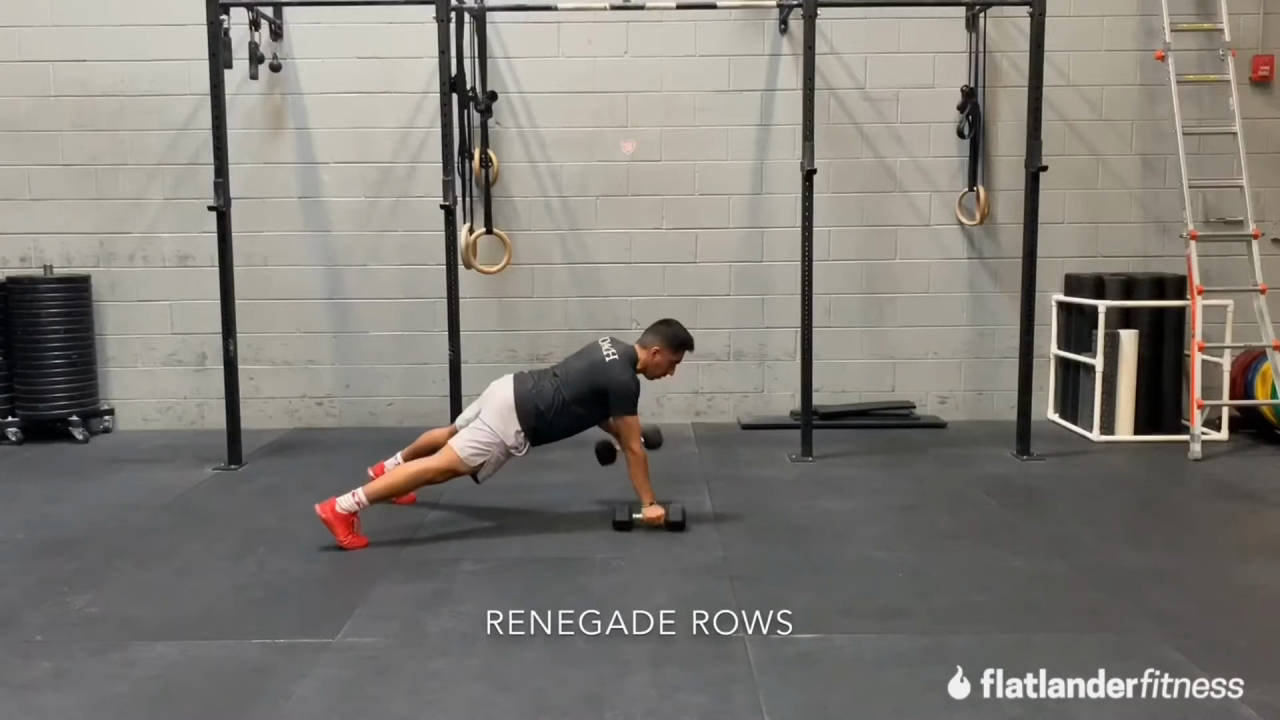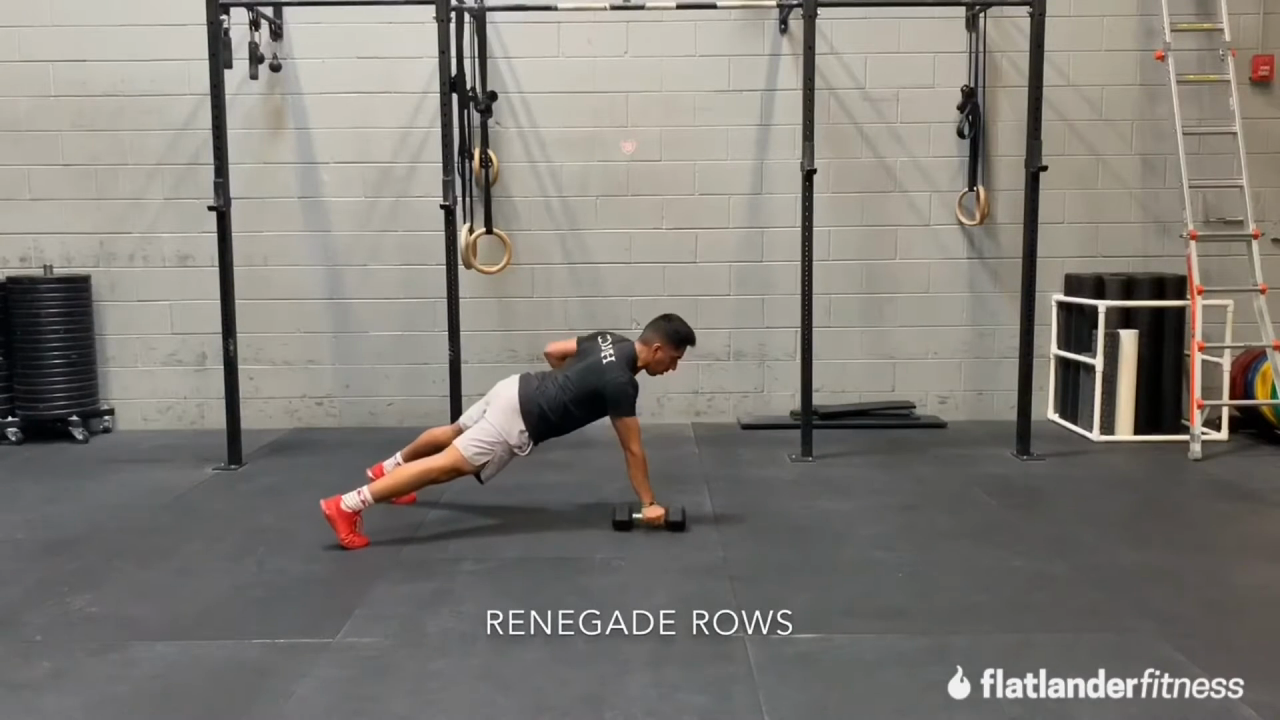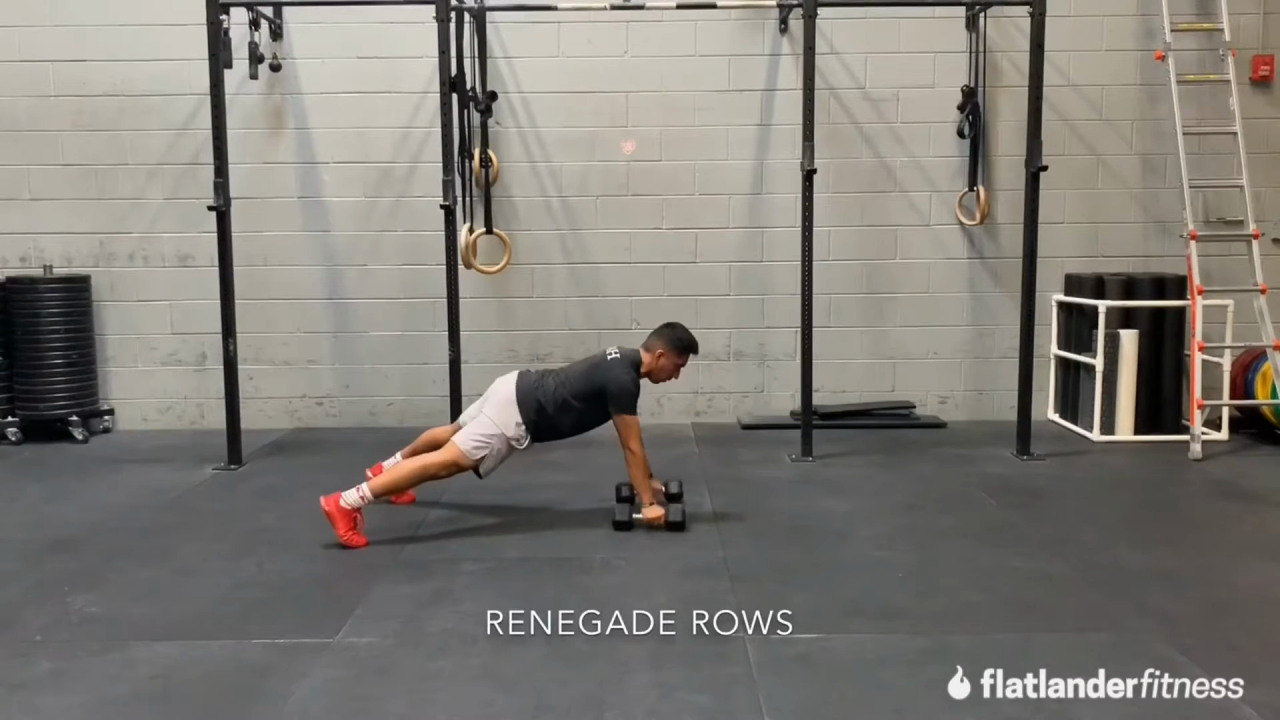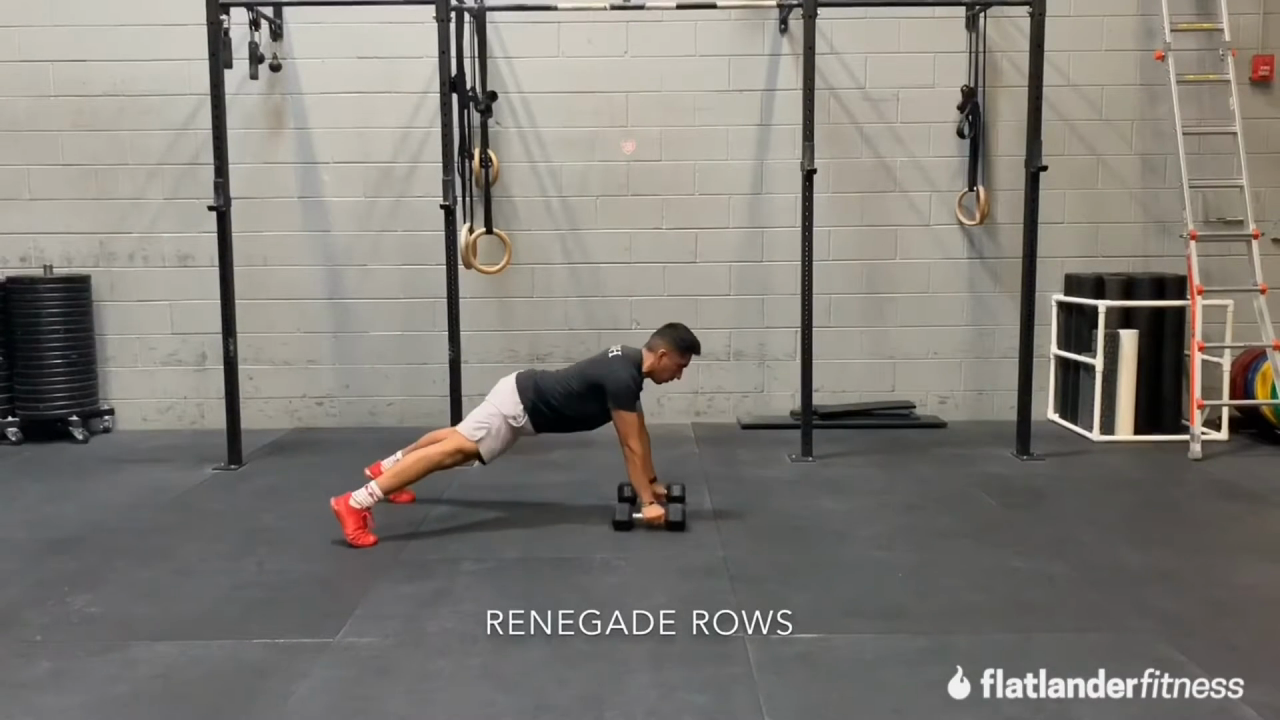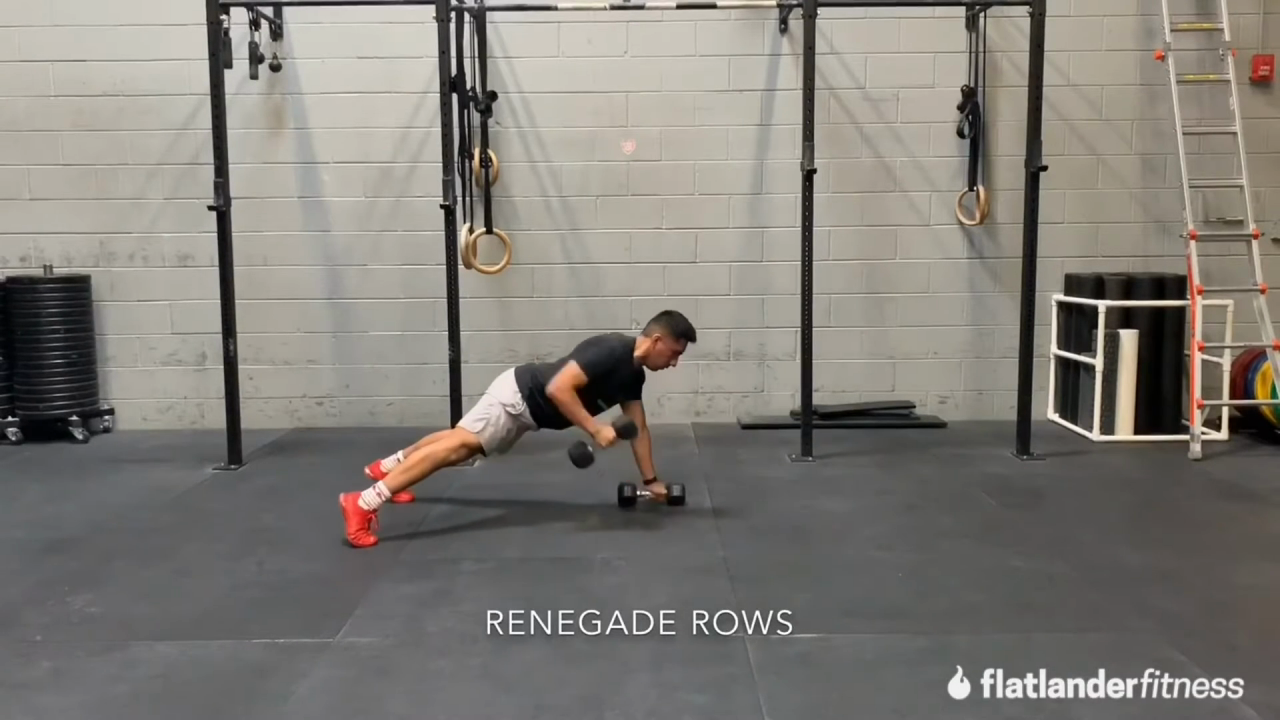
dt=0.4s
person 1, frame 1
left shoulder: (615, 347)
right shoulder: (623, 380)
right elbow: (633, 448)
left wrist: (612, 426)
right wrist: (648, 503)
left hip: (512, 389)
right hip: (516, 418)
left knee: (451, 434)
right knee: (443, 466)
left ankle: (387, 468)
right ankle: (343, 507)
person 1, frame 2
left shoulder: (611, 340)
right shoulder: (620, 381)
left elbow: (552, 351)
right elbow: (632, 448)
right wrist: (649, 504)
left hip: (516, 390)
right hip: (520, 418)
left knee: (453, 433)
right knee: (447, 465)
left ankle: (388, 468)
right ankle: (347, 505)
person 1, frame 3
left shoulder: (624, 362)
right shoulder: (623, 380)
left elbow: (632, 433)
right elbow: (631, 446)
left wrist: (648, 478)
right wrist: (647, 502)
left hip: (515, 388)
right hip: (516, 414)
left knee: (453, 433)
right knee: (447, 460)
left ankle: (387, 467)
right ankle: (347, 502)
person 1, frame 4
left shoulder: (631, 367)
right shoulder: (622, 376)
left elbow: (640, 432)
right elbow: (630, 445)
left wrist: (652, 482)
right wrist: (647, 501)
left hip: (523, 400)
right hip: (519, 403)
left knee: (457, 436)
right knee: (453, 449)
left ankle: (387, 466)
right ankle: (356, 502)
person 1, frame 5
left shoulder: (633, 373)
right shoulder: (612, 350)
left elbow: (638, 427)
right elbow: (557, 389)
left wrist: (651, 481)
right wrist: (594, 428)
left hip: (529, 411)
right hip: (520, 394)
left knee: (460, 439)
right knee: (458, 446)
left ankle: (387, 467)
right ankle: (364, 503)
